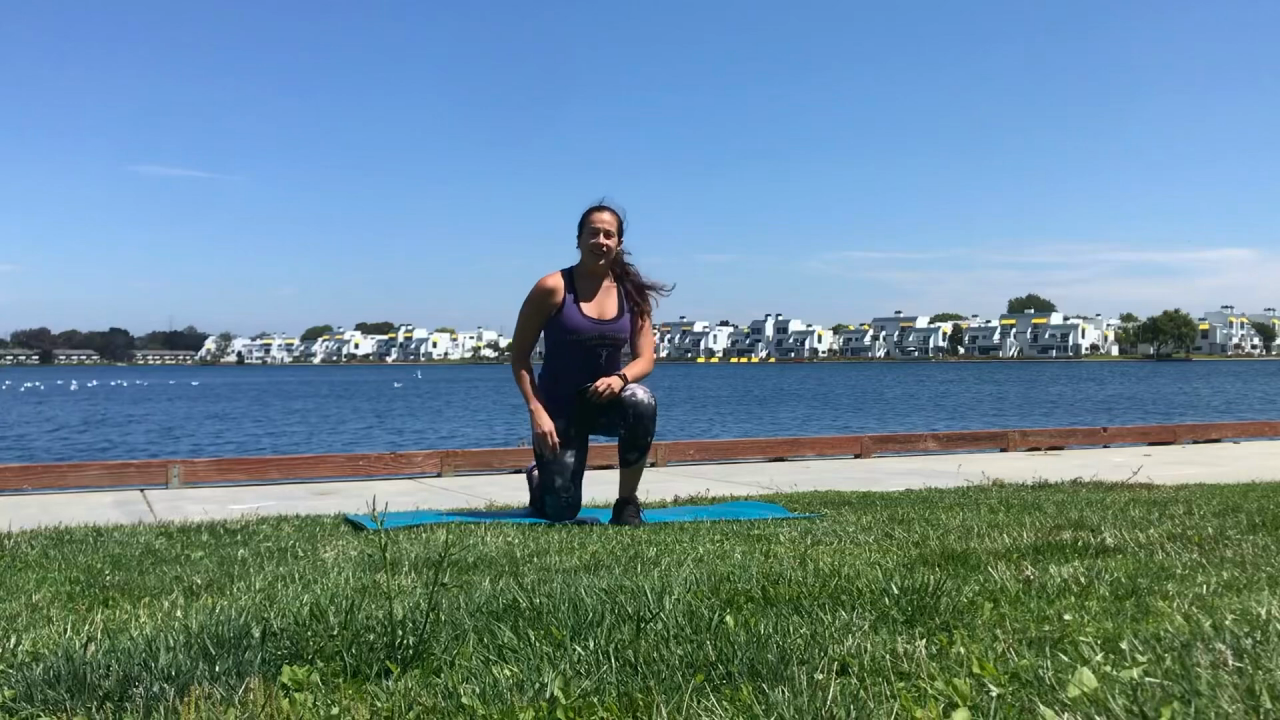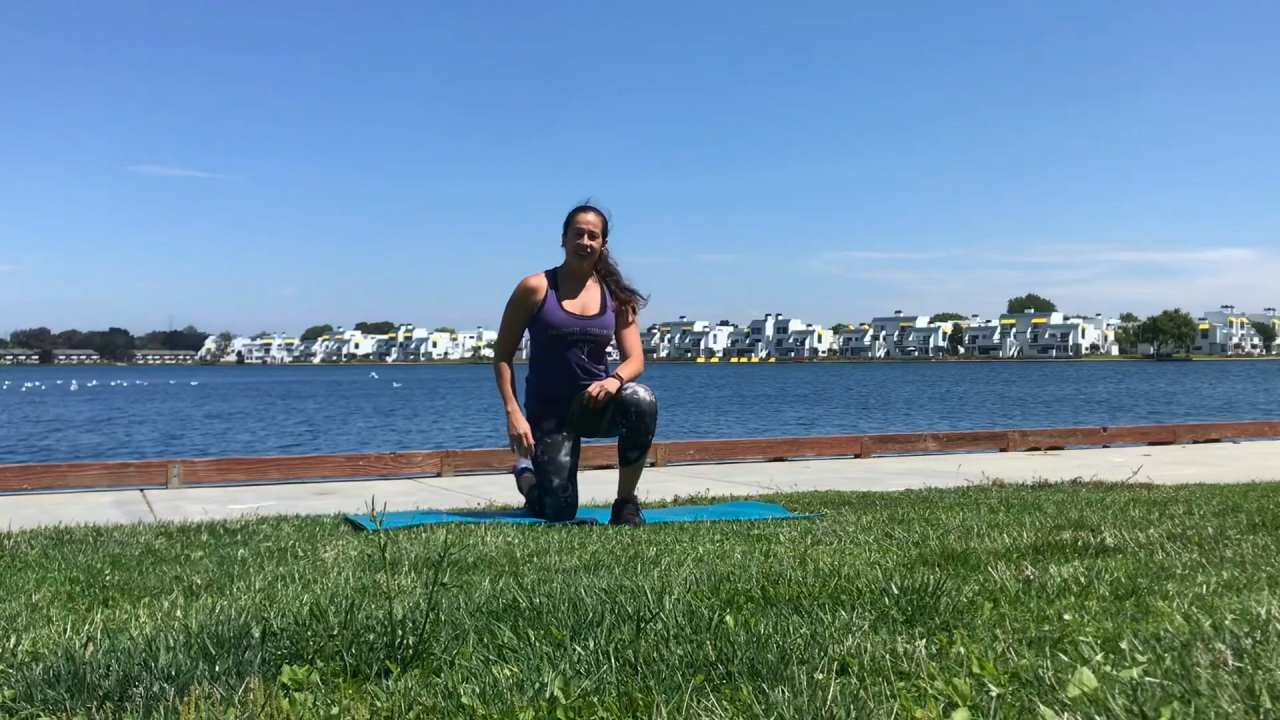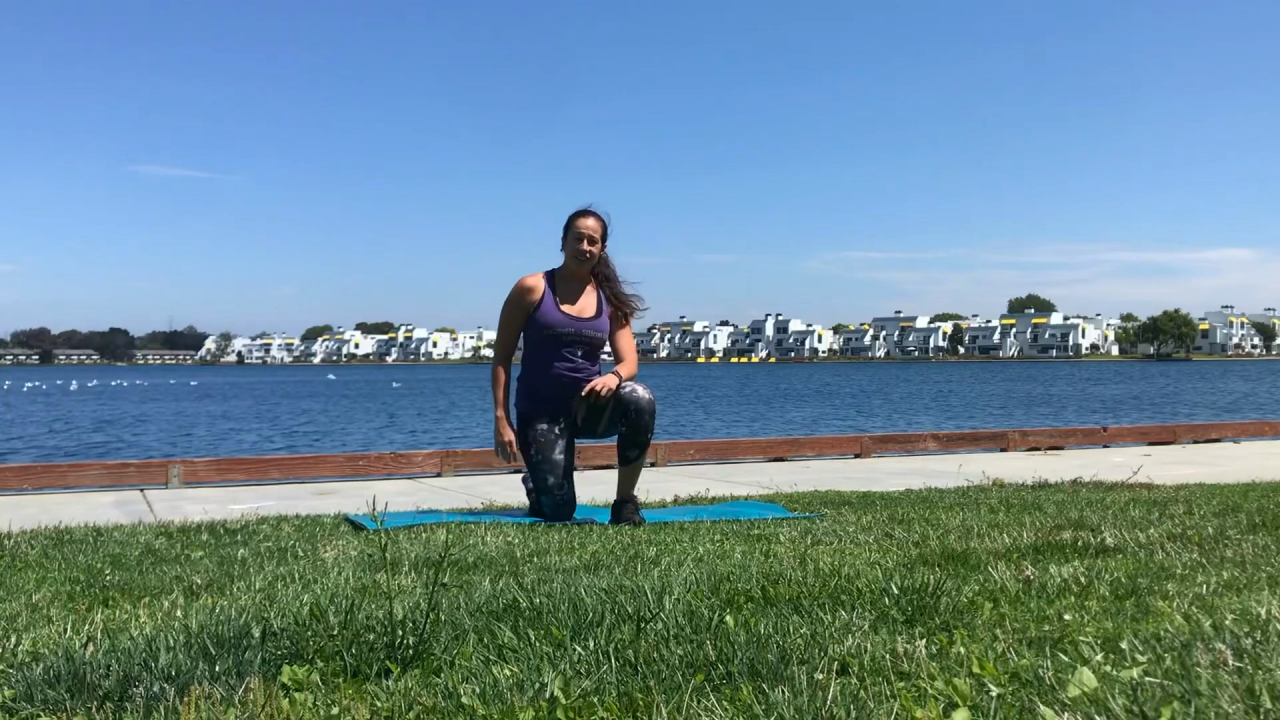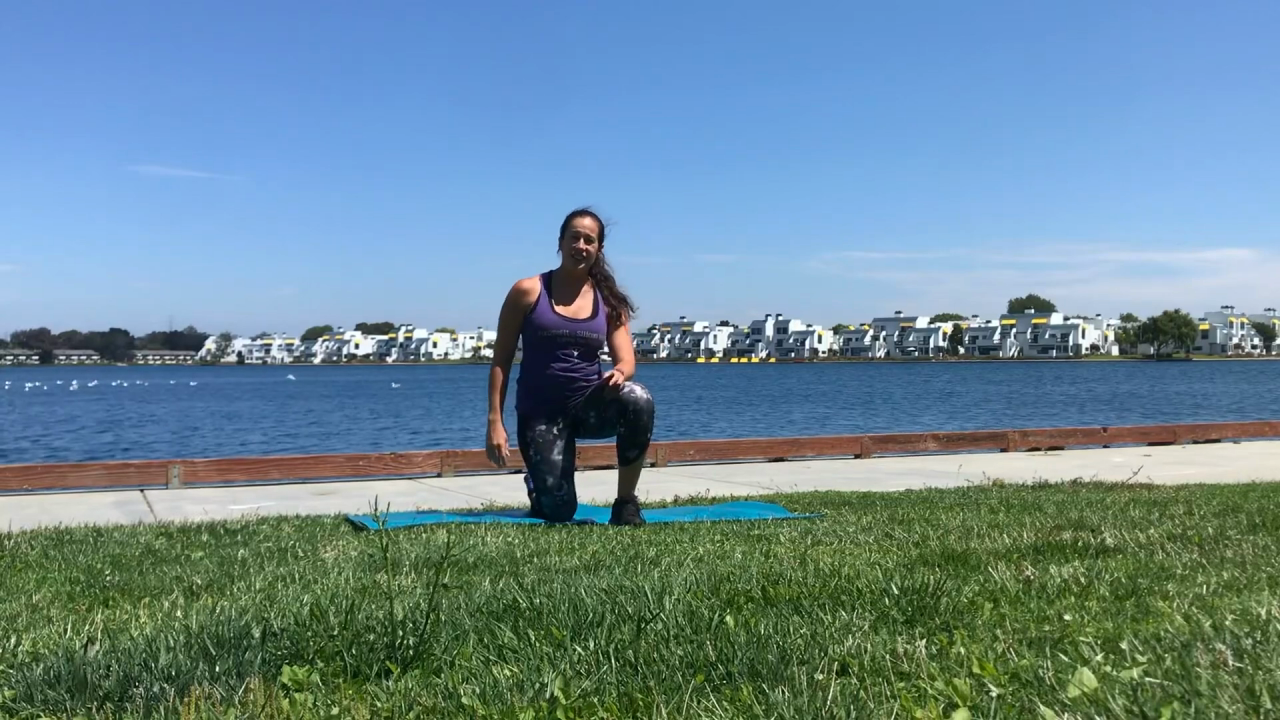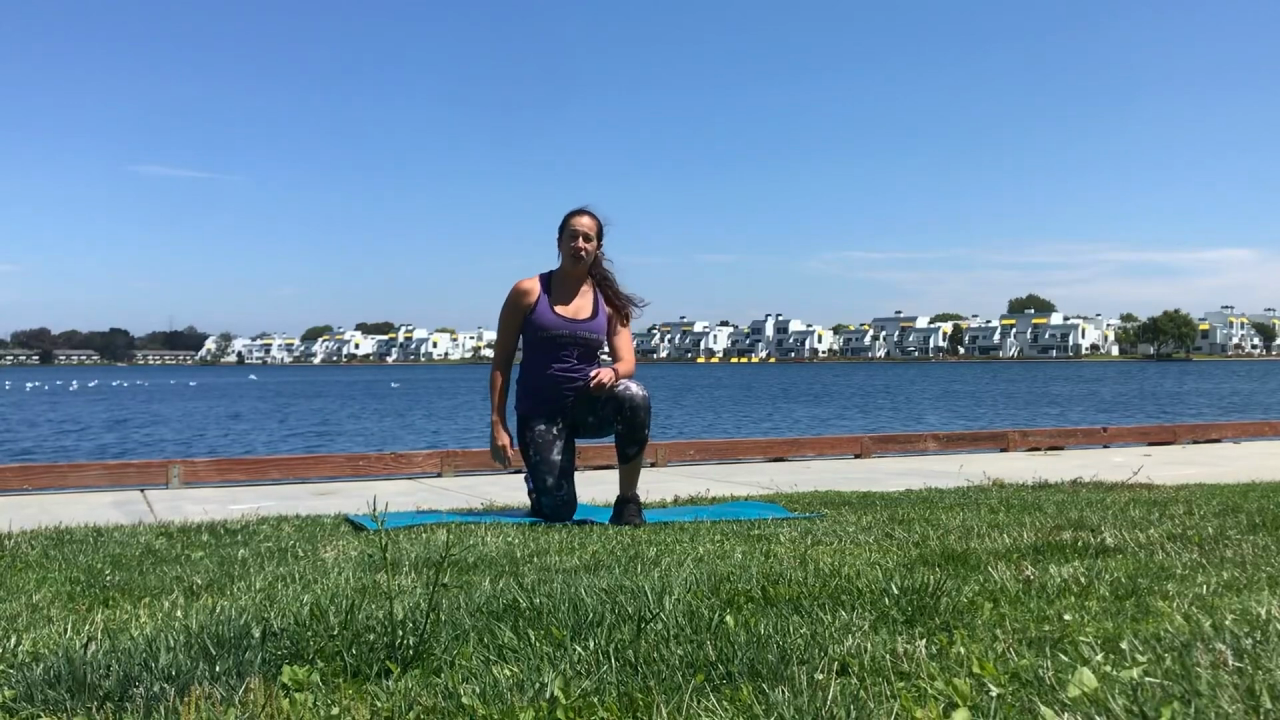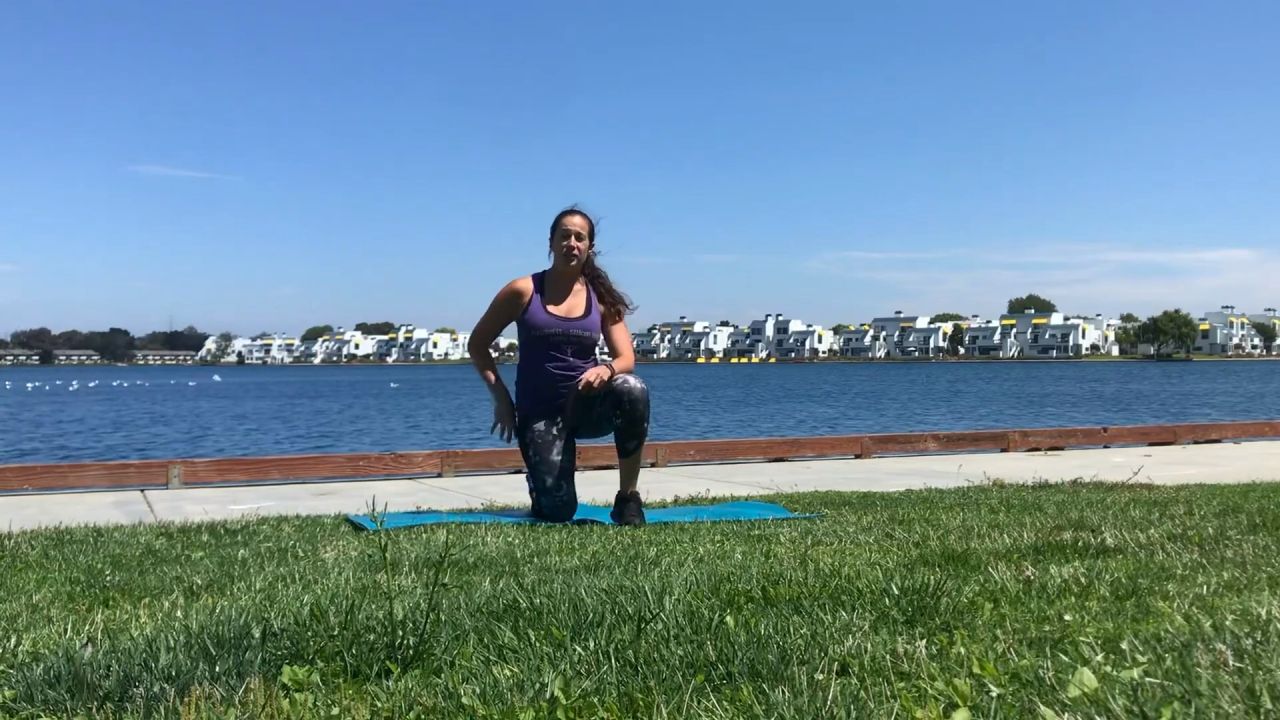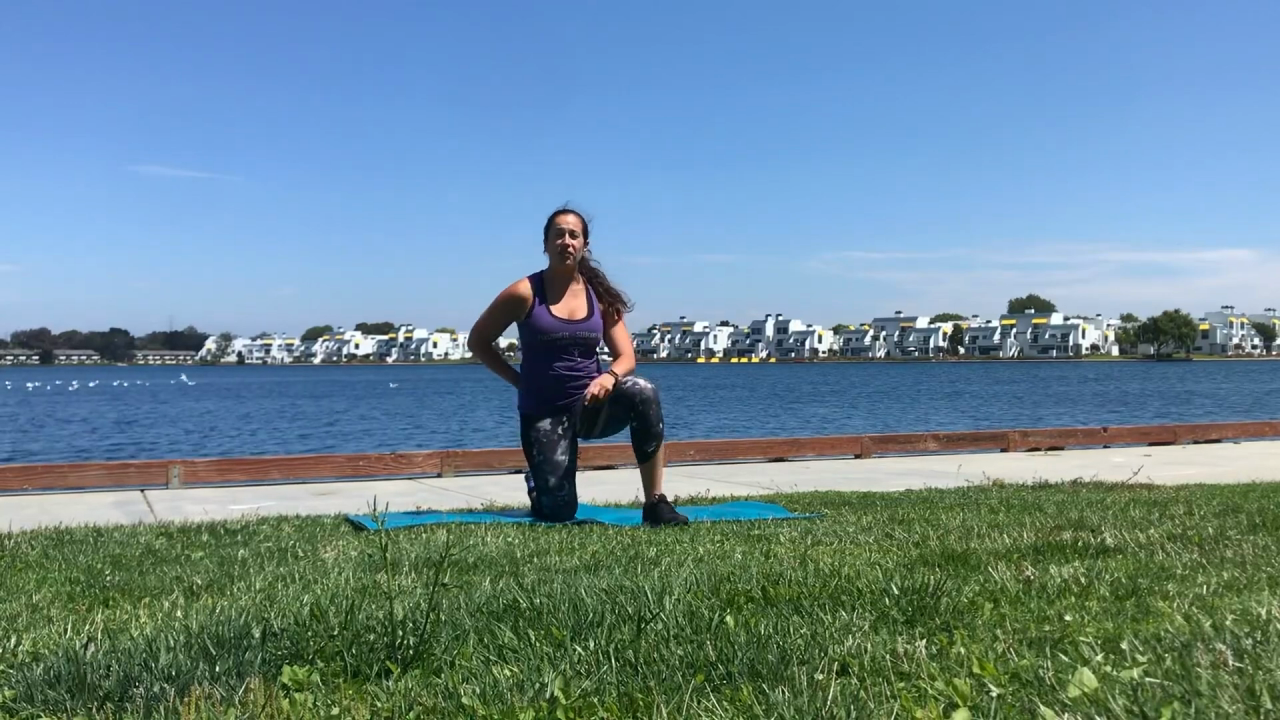
dt=0.3s
person 1, frame 1
left shoulder: (633, 294)
right shoulder: (552, 289)
left elbow: (645, 358)
right elbow: (519, 355)
left wrist: (621, 378)
right wrist: (537, 411)
left hip: (607, 401)
right hip: (559, 409)
left knee: (641, 401)
right knee: (562, 511)
left ankle: (626, 502)
right ankle: (538, 479)
person 1, frame 2
left shoulder: (617, 295)
right shoulder: (535, 288)
left elbow: (635, 360)
right elbow: (503, 355)
left wrist: (614, 380)
right wrist: (513, 412)
left hip: (596, 404)
right hip: (548, 412)
left knee: (641, 399)
right knee: (560, 512)
left ankle: (626, 502)
right ankle: (528, 476)
person 1, frame 3
left shoulder: (611, 300)
right shoulder: (531, 289)
left elbow: (629, 361)
right elbow: (502, 357)
left wrist: (614, 377)
right wrist: (502, 419)
left hip: (590, 404)
right hip: (541, 412)
left knee: (639, 399)
right knee: (558, 510)
left ankle: (625, 502)
right ankle: (537, 486)
person 1, frame 4
left shoulder: (609, 300)
right shoulder: (528, 291)
left elbow: (627, 360)
right elbow: (501, 360)
left wrist: (619, 373)
right wrist: (495, 421)
left hip: (590, 404)
right hip: (540, 413)
left knee: (638, 399)
right knee: (559, 511)
left ankle: (626, 502)
right ankle: (537, 485)
person 1, frame 5
left shoulder: (610, 301)
right shoulder: (528, 292)
left elbow: (627, 362)
right elbow: (501, 362)
left wrist: (611, 372)
right wrist: (497, 424)
left hip: (589, 406)
right hip: (540, 413)
left knee: (634, 396)
right knee: (559, 511)
left ankle: (628, 501)
right ankle: (538, 486)
person 1, frame 6
left shoulder: (603, 298)
right shoulder: (522, 291)
left elbow: (627, 359)
right elbow: (478, 344)
left wrist: (606, 370)
right wrist: (500, 396)
left hip: (588, 404)
right hip: (540, 412)
left knee: (632, 389)
right knee: (558, 511)
left ankle: (628, 499)
right ankle: (539, 485)
person 1, frame 7
left shoulder: (600, 295)
right shoulder: (524, 293)
left elbow: (627, 357)
right elbow: (478, 342)
left wrist: (610, 377)
right wrist: (523, 381)
left hip: (590, 404)
right hip: (544, 412)
left knee: (642, 392)
right knee: (559, 511)
left ankle: (656, 504)
right ankle: (537, 485)
